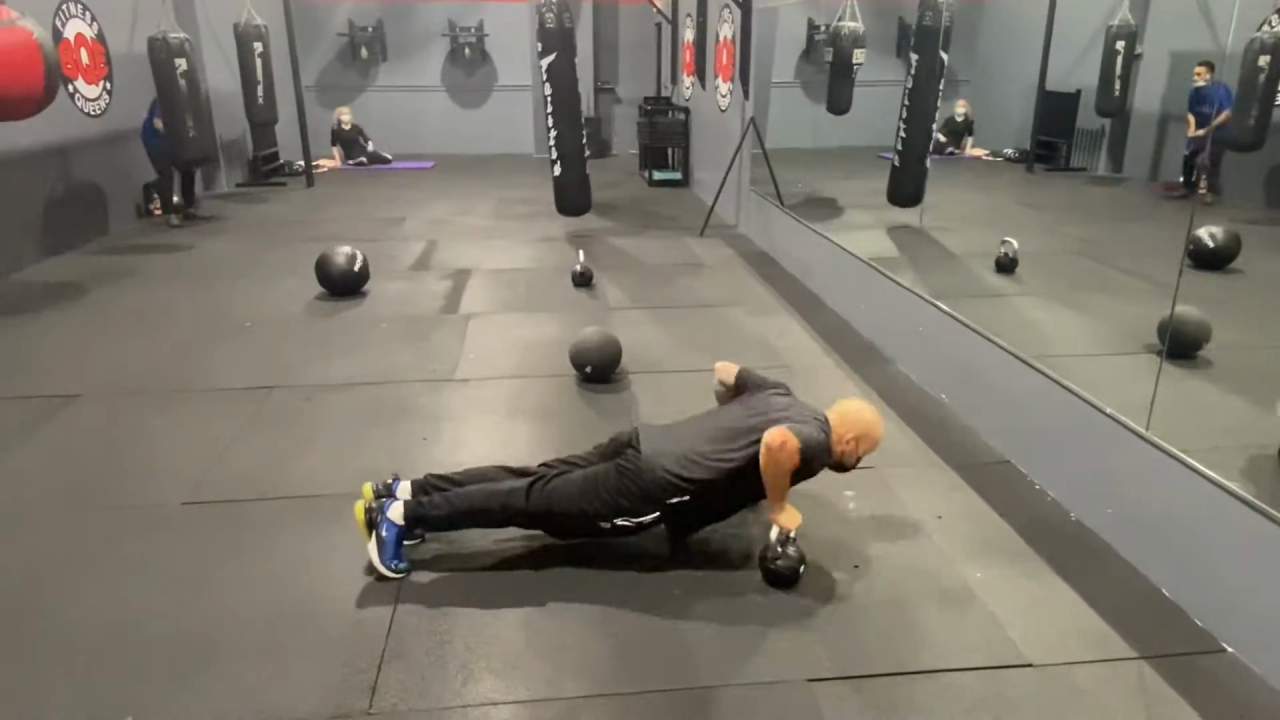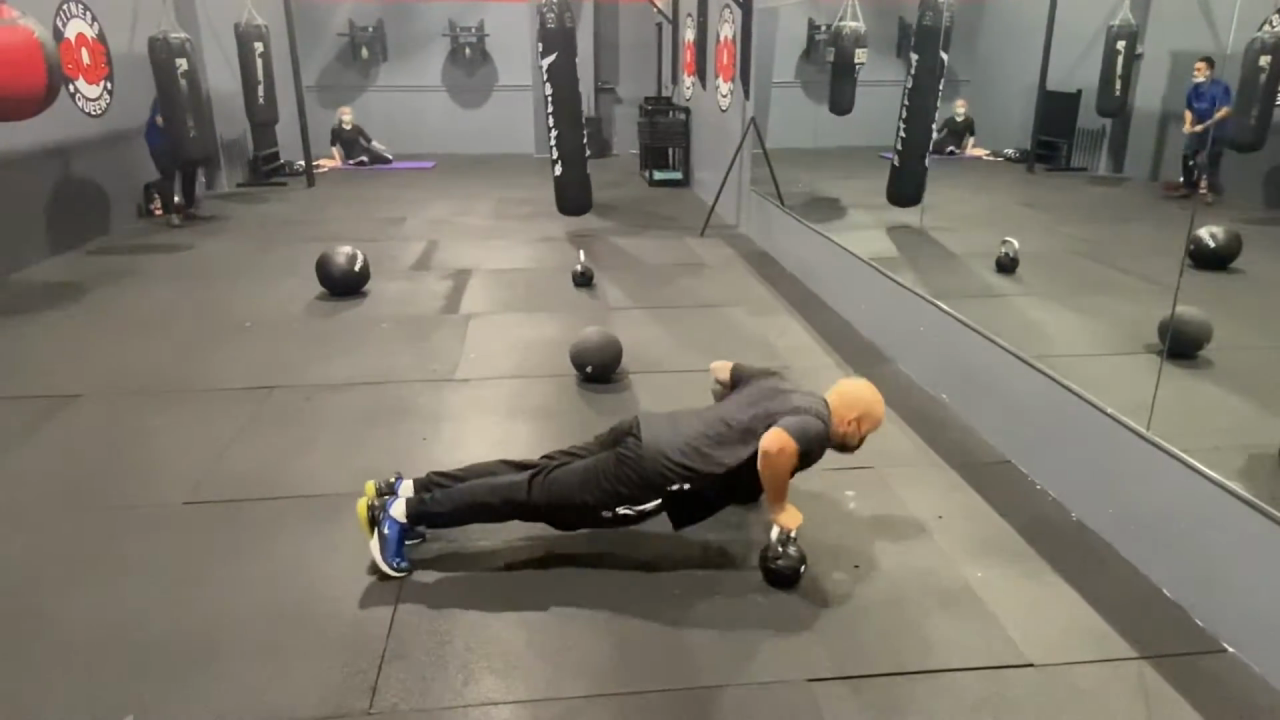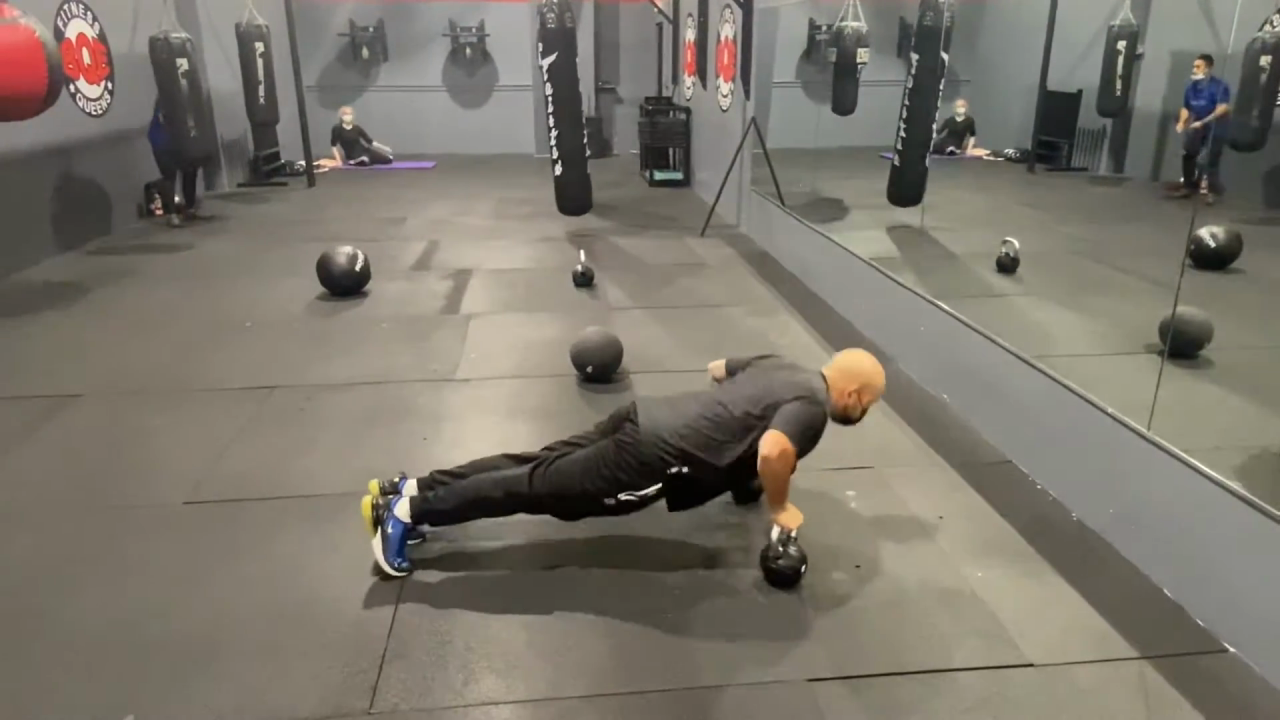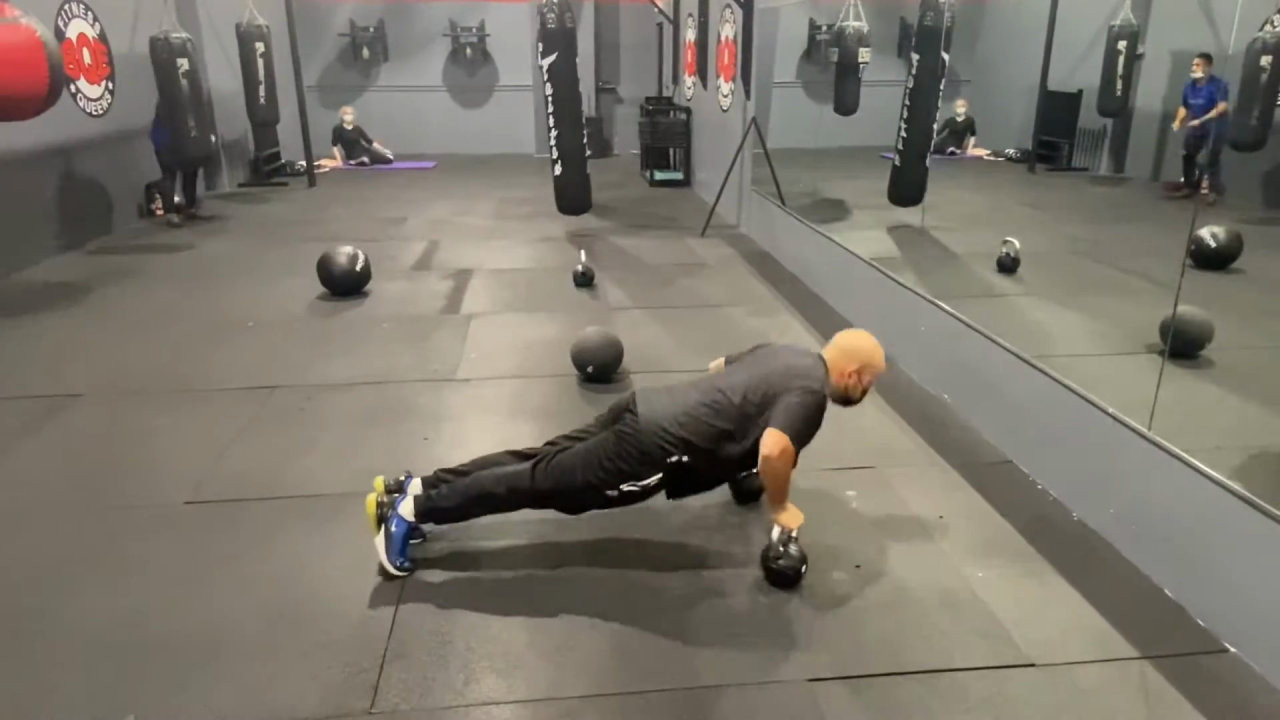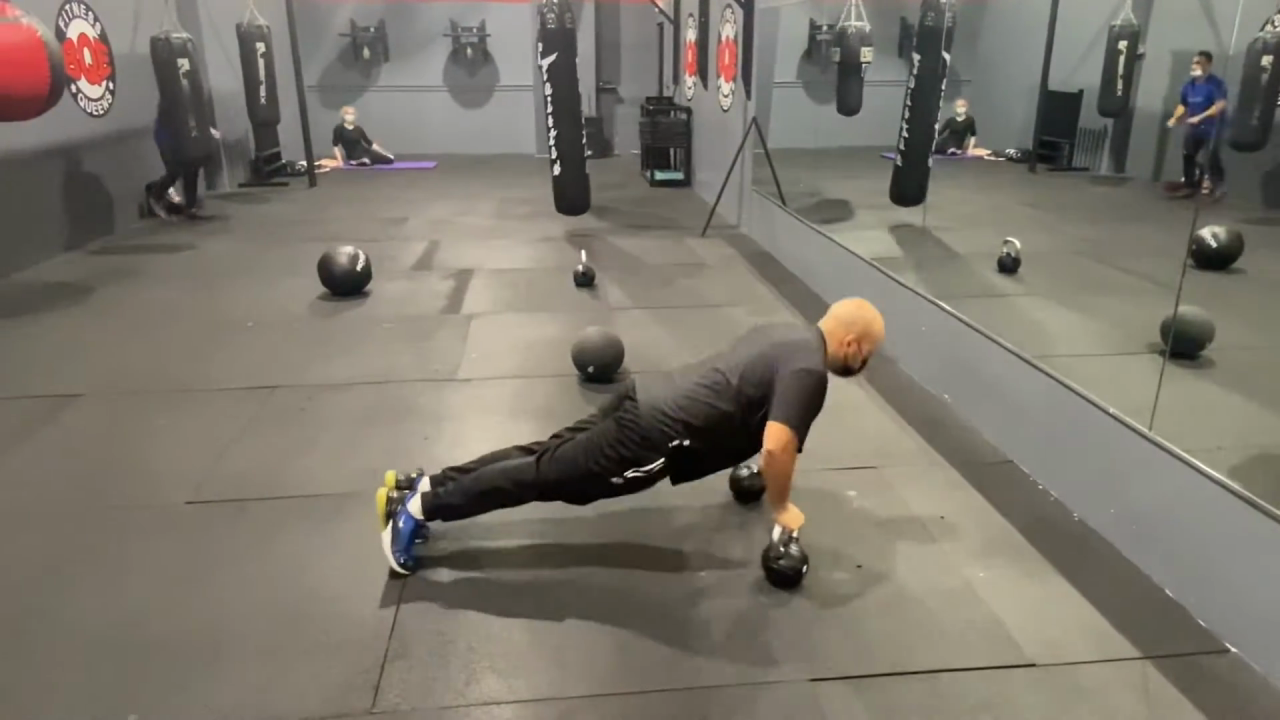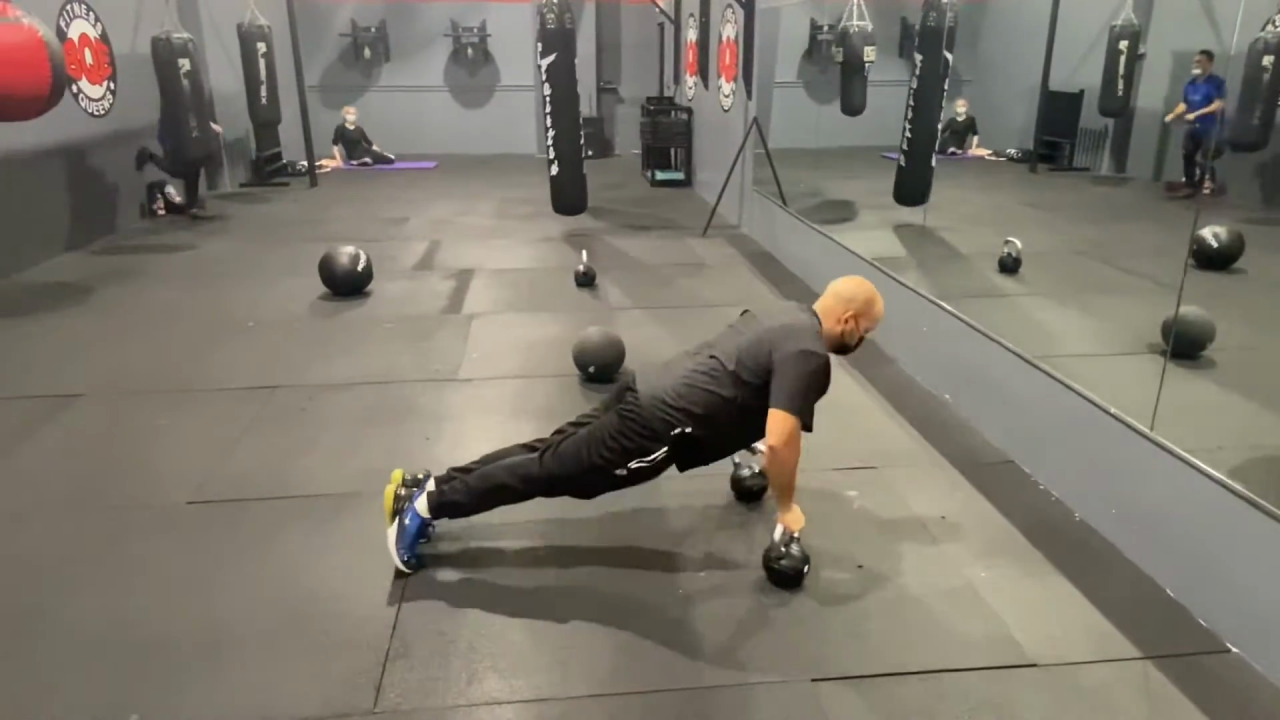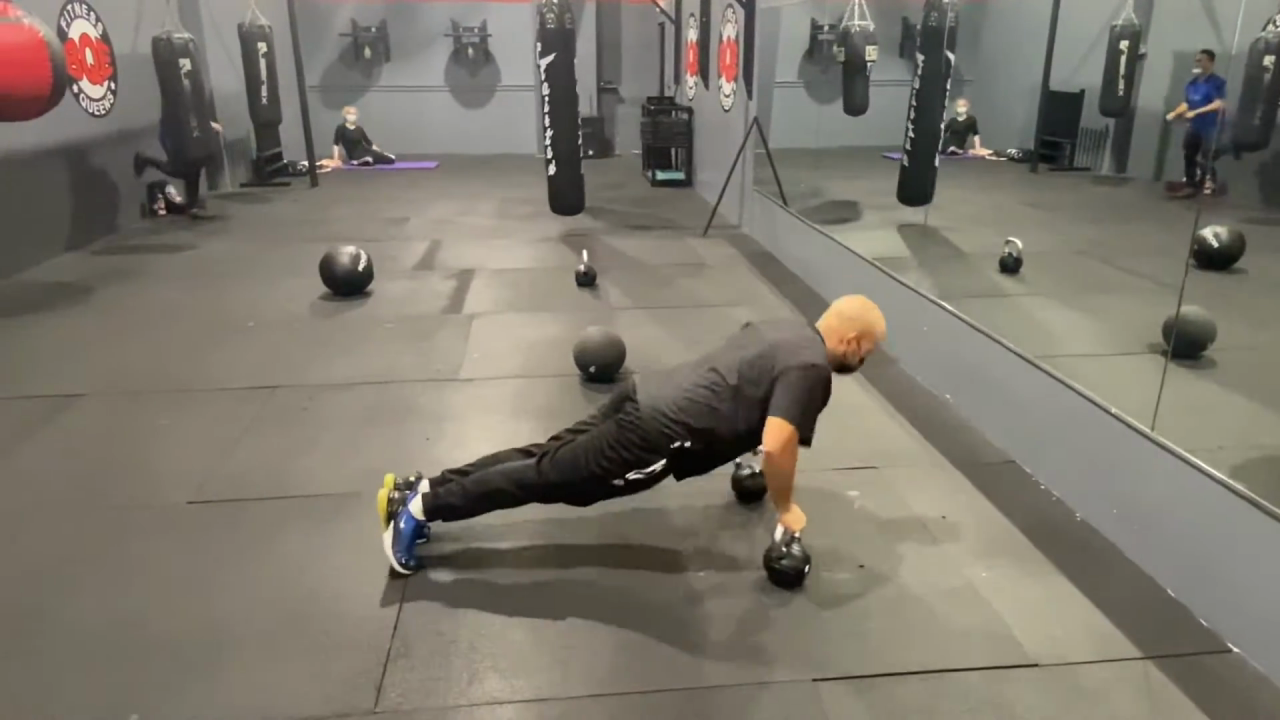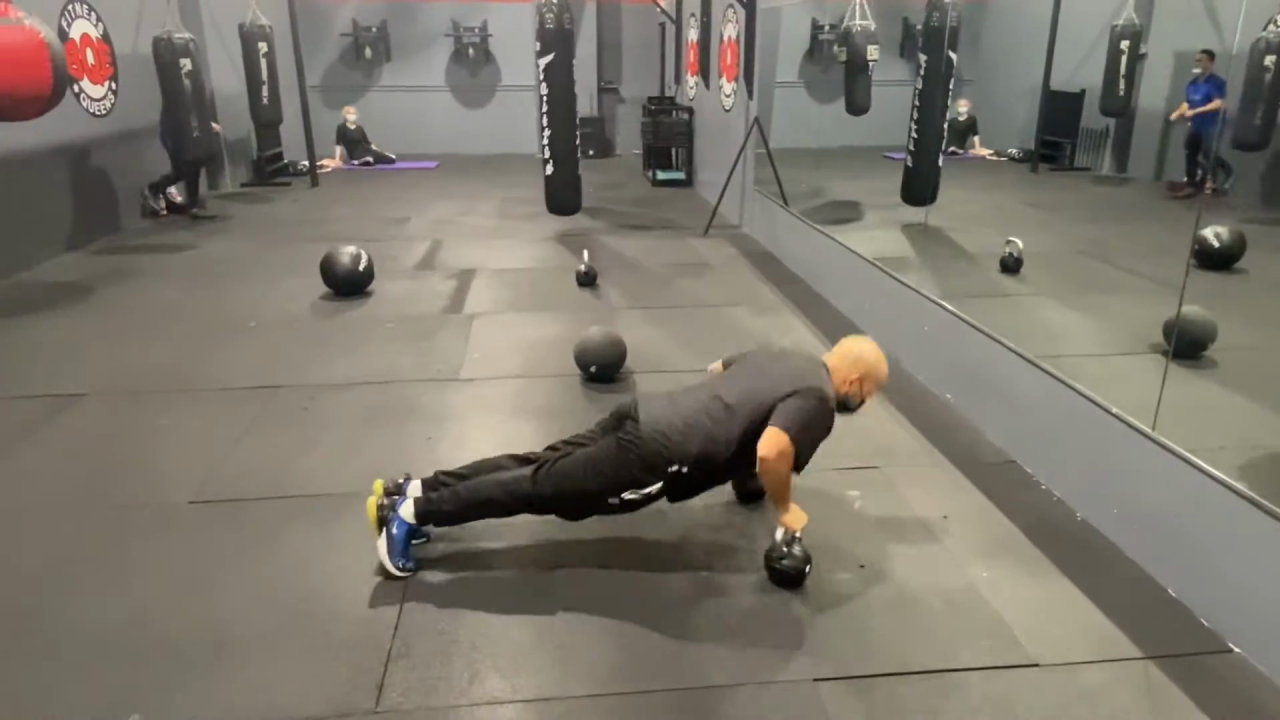
dt=0.1s
person 1, frame 1
left shoulder: (785, 400)
right shoulder: (813, 440)
left elbow: (725, 369)
right elbow: (777, 445)
right wrist: (778, 507)
left hip: (644, 445)
right hip: (649, 486)
left knee: (533, 483)
right knee: (535, 504)
left ankle: (402, 492)
right ankle: (403, 512)
person 1, frame 2
left shoulder: (788, 391)
right shoulder: (813, 429)
left elbow: (722, 369)
right elbow: (775, 446)
right wrist: (778, 507)
left hip: (644, 435)
right hip: (652, 475)
left knee: (535, 477)
right knee: (538, 496)
left ankle: (405, 491)
right ankle: (407, 509)
person 1, frame 3
left shoulder: (787, 370)
right shoulder: (811, 407)
left elbow: (718, 367)
right elbow: (773, 453)
right wrist: (780, 509)
left hip: (644, 422)
right hip: (651, 460)
left knee: (534, 469)
right knee: (538, 489)
left ankle: (408, 490)
right ankle: (408, 512)
person 1, frame 4
left shoulder: (789, 356)
right shoulder: (811, 393)
right elbow: (773, 450)
right wrist: (780, 508)
left hip: (645, 410)
right hip: (652, 450)
left knee: (536, 467)
right knee: (540, 484)
left ankle: (412, 487)
right ankle: (413, 509)
person 1, frame 5
left shoulder: (789, 334)
right shoulder: (808, 372)
right elbow: (776, 450)
left wrist: (745, 445)
right wrist: (782, 508)
left hip: (644, 403)
right hip: (654, 437)
left knee: (540, 460)
right knee: (544, 478)
left ankle: (419, 487)
right ankle: (421, 508)
person 1, frame 6
left shoulder: (787, 316)
right shoulder: (809, 355)
right elbow: (780, 440)
left wrist: (750, 443)
right wrist: (785, 507)
left hip: (647, 392)
right hip: (657, 426)
left knee: (543, 457)
right knee: (548, 473)
left ankle: (425, 486)
right ankle: (427, 505)
person 1, frame 7
left shoulder: (786, 330)
right shoulder: (810, 370)
right elbow: (776, 439)
left wrist: (738, 427)
right wrist: (784, 507)
left hip: (646, 397)
right hip: (654, 436)
left knee: (539, 461)
right knee: (546, 477)
left ankle: (424, 490)
right ankle: (419, 509)
person 1, frame 8
left shoulder: (789, 360)
right shoulder: (816, 400)
right elbow: (772, 452)
right wrist: (785, 509)
left hip: (646, 416)
right hip: (655, 457)
left knee: (535, 469)
right knee: (541, 489)
left ankle: (414, 491)
right ankle: (413, 512)
